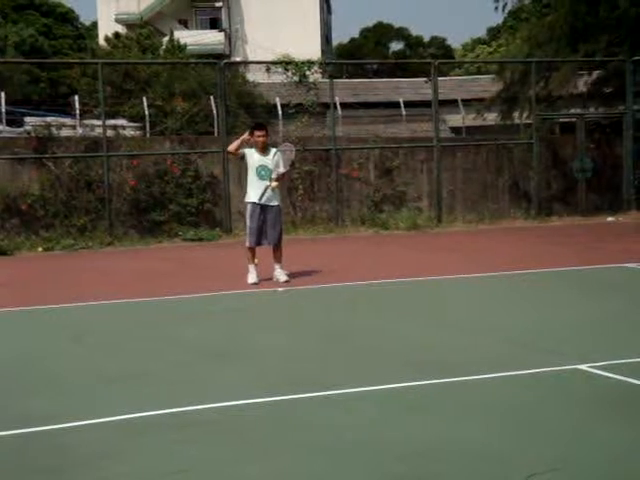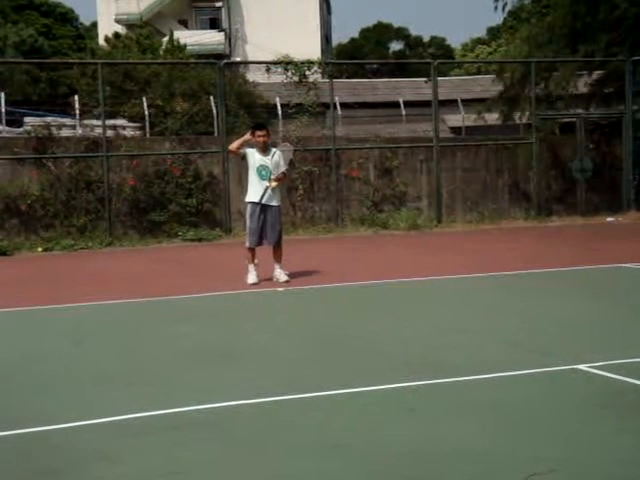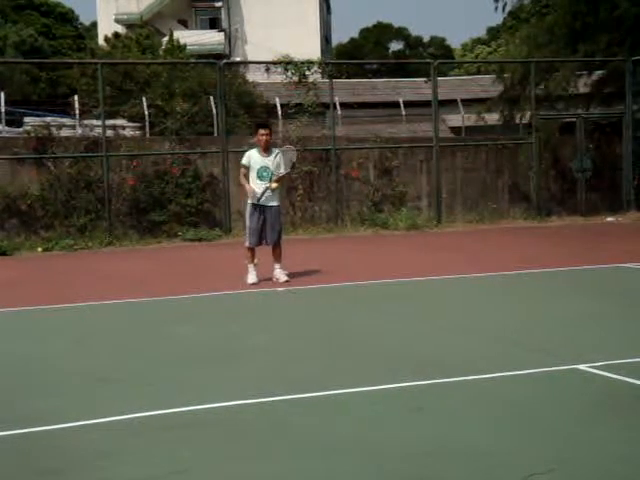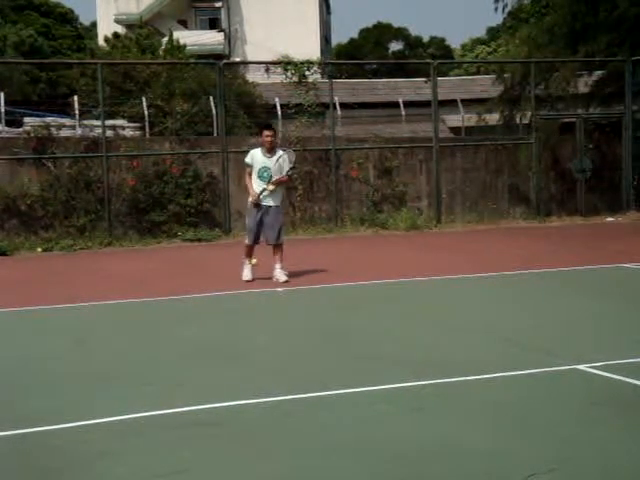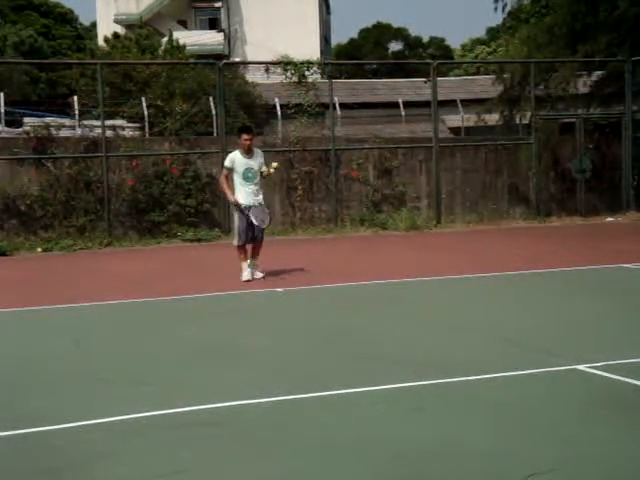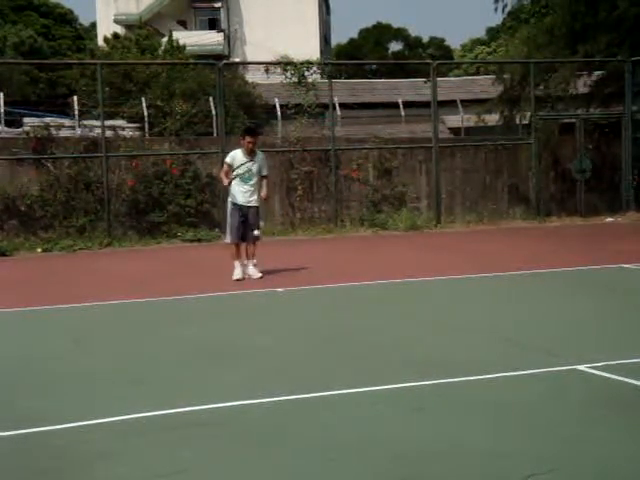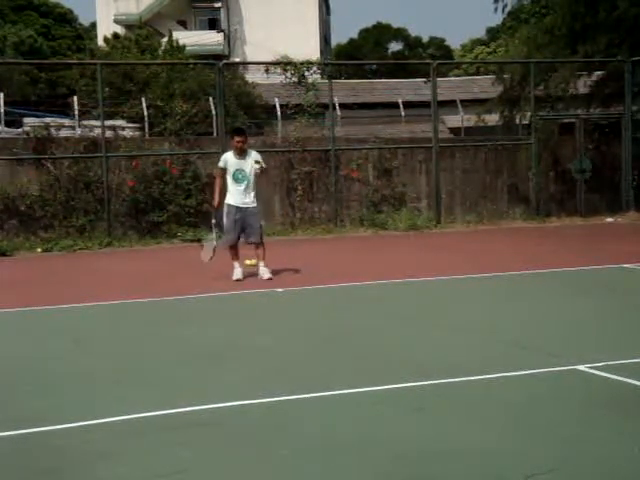
dt=0.7s
person 1, frame 1
left shoulder: (275, 153)
right shoulder: (248, 153)
left elbow: (281, 174)
right elbow: (230, 150)
left wrist: (278, 178)
right wrist: (244, 138)
left hip: (273, 201)
right hip: (254, 200)
left knee: (276, 237)
right knee: (251, 238)
left ankle: (278, 270)
right ankle: (252, 271)
person 1, frame 2
left shoulder: (276, 153)
right shoulder: (249, 153)
left elbow: (283, 174)
right elbow: (232, 148)
left wrist: (279, 178)
right wrist: (246, 137)
left hip: (273, 201)
right hip: (254, 200)
left knee: (276, 238)
right knee: (252, 238)
left ankle: (278, 270)
right ankle: (252, 271)
person 1, frame 3
left shoulder: (278, 154)
right shoulder: (249, 155)
left elbow: (282, 175)
right elbow: (242, 176)
left wrist: (278, 179)
right wrist: (247, 187)
left hip: (273, 202)
right hip: (255, 202)
left knee: (276, 238)
right knee: (252, 239)
left ankle: (277, 270)
right ankle: (251, 271)
person 1, frame 4
left shoulder: (282, 156)
right shoulder: (253, 154)
left elbow: (287, 177)
right elbow: (247, 175)
left wrist: (279, 181)
right wrist: (251, 191)
left hip: (274, 203)
right hip: (256, 202)
left knee: (276, 238)
right knee: (251, 237)
left ankle: (278, 270)
right ankle: (247, 265)
person 1, frame 5
left shoulder: (259, 154)
right shoulder: (233, 157)
left elbow: (263, 173)
right elbow: (223, 178)
left wrist: (267, 173)
right wrist: (229, 195)
left hip: (258, 201)
right hip: (241, 203)
left knee: (259, 237)
right knee: (241, 238)
left ankle: (253, 265)
right ankle: (245, 269)
person 1, frame 6
left shoulder: (261, 157)
right shoulder: (234, 155)
left elbow: (264, 177)
right elbow: (223, 172)
left wrist: (264, 190)
right wrist: (225, 180)
left hip: (253, 203)
right hip: (236, 202)
left knee: (252, 237)
right knee: (235, 237)
left ankle: (250, 266)
right ankle: (237, 267)
person 1, frame 7
left shoulder: (254, 155)
right shoulder: (226, 158)
left elbow: (264, 172)
right elbow: (219, 177)
left wrist: (261, 168)
right wrist: (216, 197)
left hip: (250, 204)
right hip: (232, 204)
left knee: (257, 238)
right knee: (231, 239)
left ankle: (262, 268)
right ankle: (237, 268)
